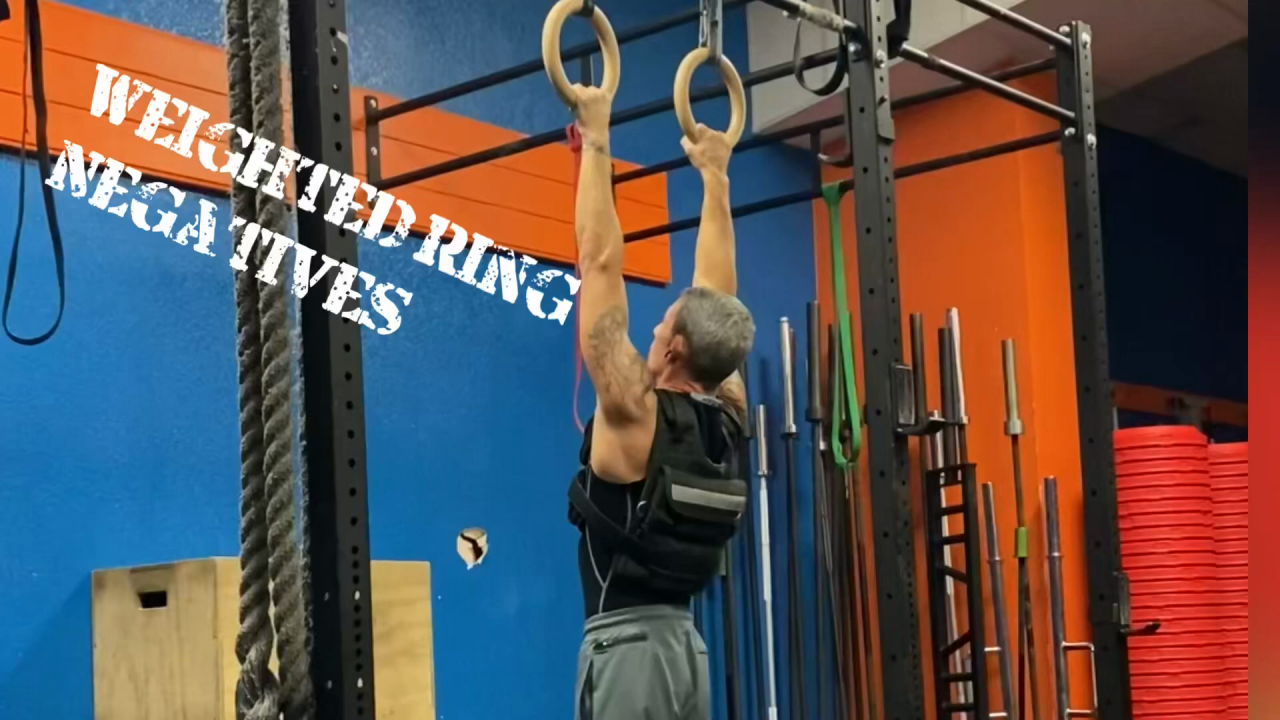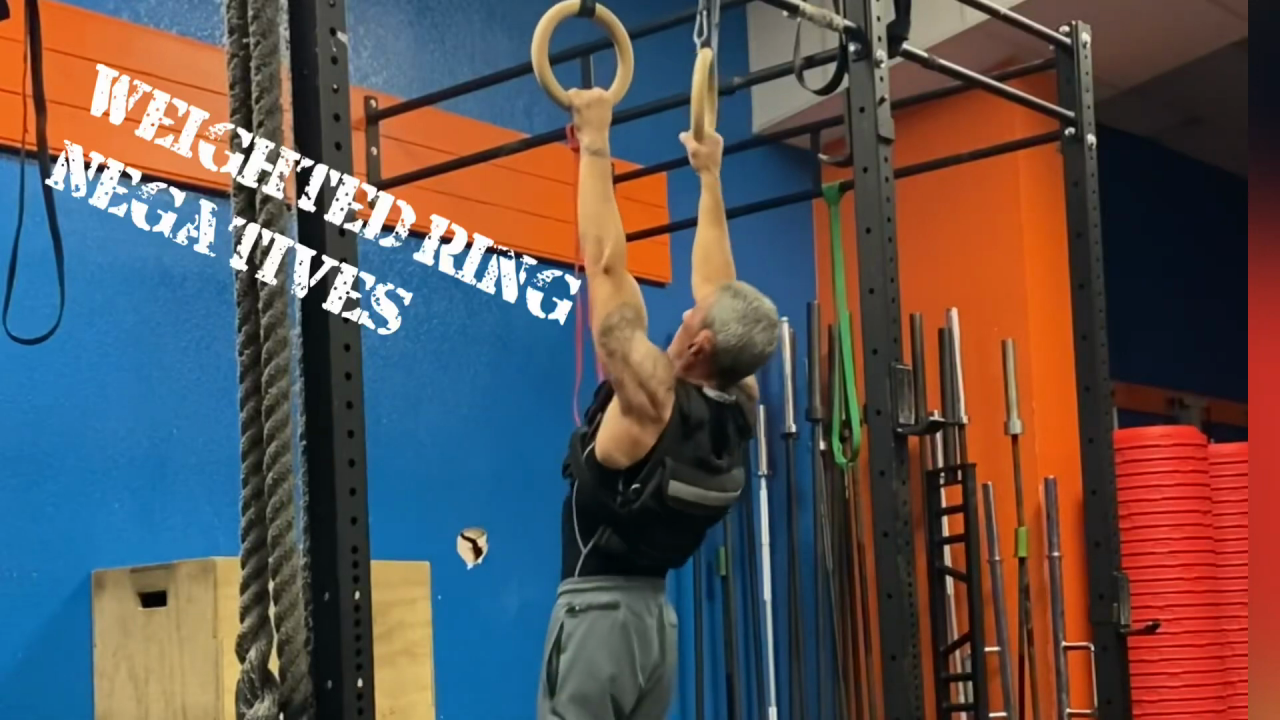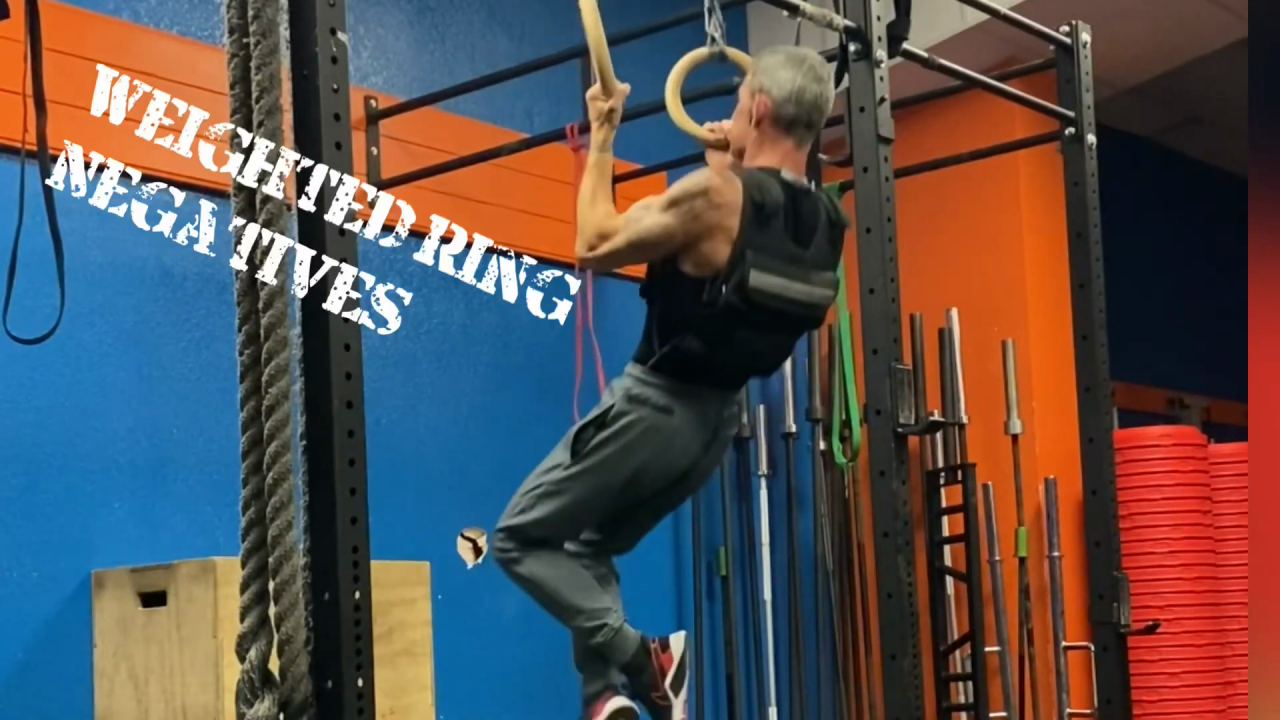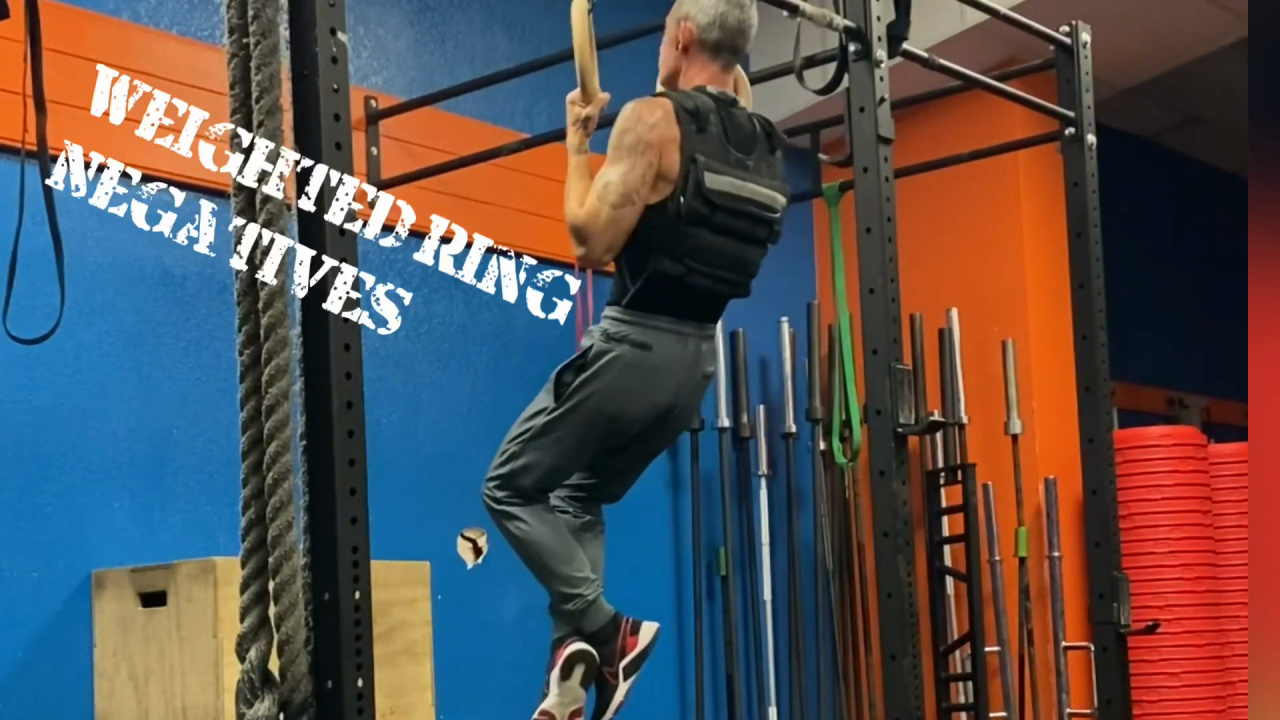
dt=0.7s
person 1, frame 1
left shoulder: (635, 415)
right shoulder: (727, 419)
left elbow: (600, 262)
right elbow: (717, 294)
left wrist: (596, 139)
right wrist: (714, 175)
left hip: (627, 647)
right hip: (682, 646)
person 1, frame 2
left shoulder: (649, 403)
right shoulder: (737, 409)
left elbow: (605, 264)
right elbow: (719, 288)
left wrist: (594, 141)
right wrist: (710, 176)
left hip: (598, 615)
right hip: (654, 619)
person 1, frame 3
left shoulder: (715, 195)
right shoulder: (826, 225)
left elbow: (595, 245)
left wrist: (600, 141)
left hip: (652, 407)
right hip: (713, 420)
left knee: (522, 536)
right knee: (590, 548)
left ankle: (635, 660)
person 1, frame 4
left shoulder: (653, 118)
right shoulder: (762, 145)
left elbow: (592, 243)
left wrist: (577, 142)
left hip: (633, 346)
right hip: (694, 356)
left knee: (511, 488)
right knee: (578, 498)
left ankle: (602, 631)
right ankle: (580, 643)
